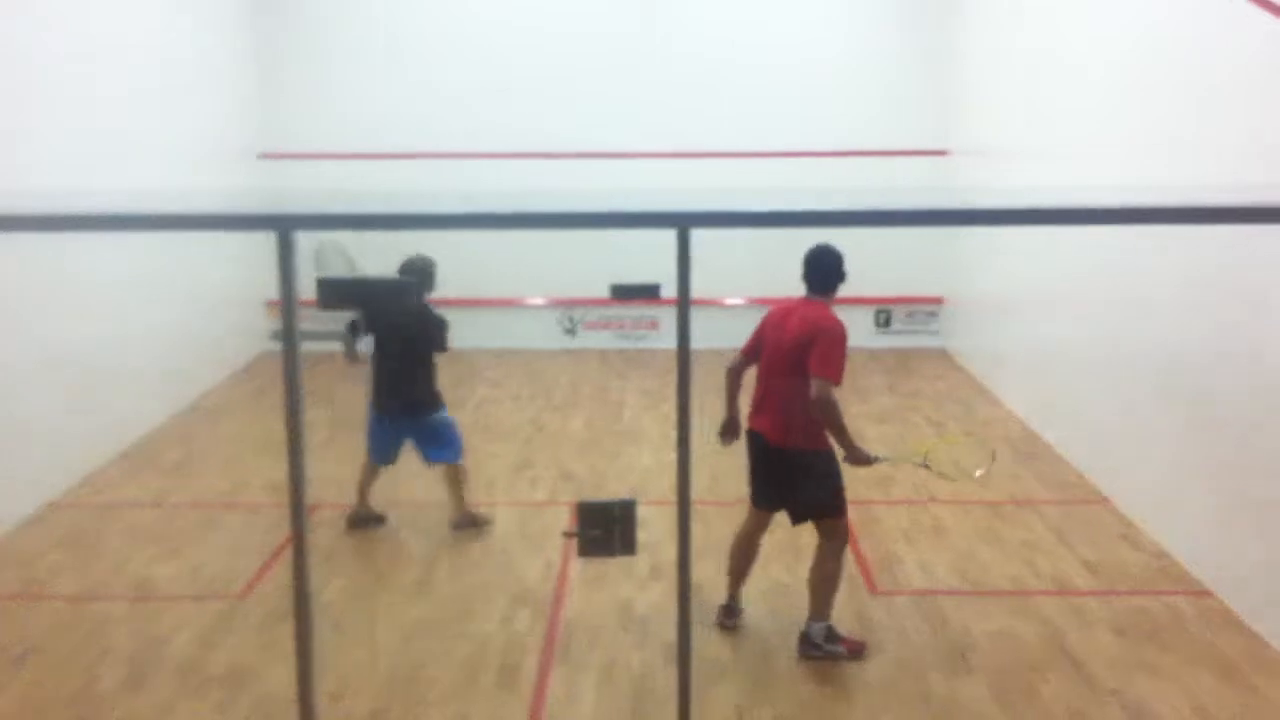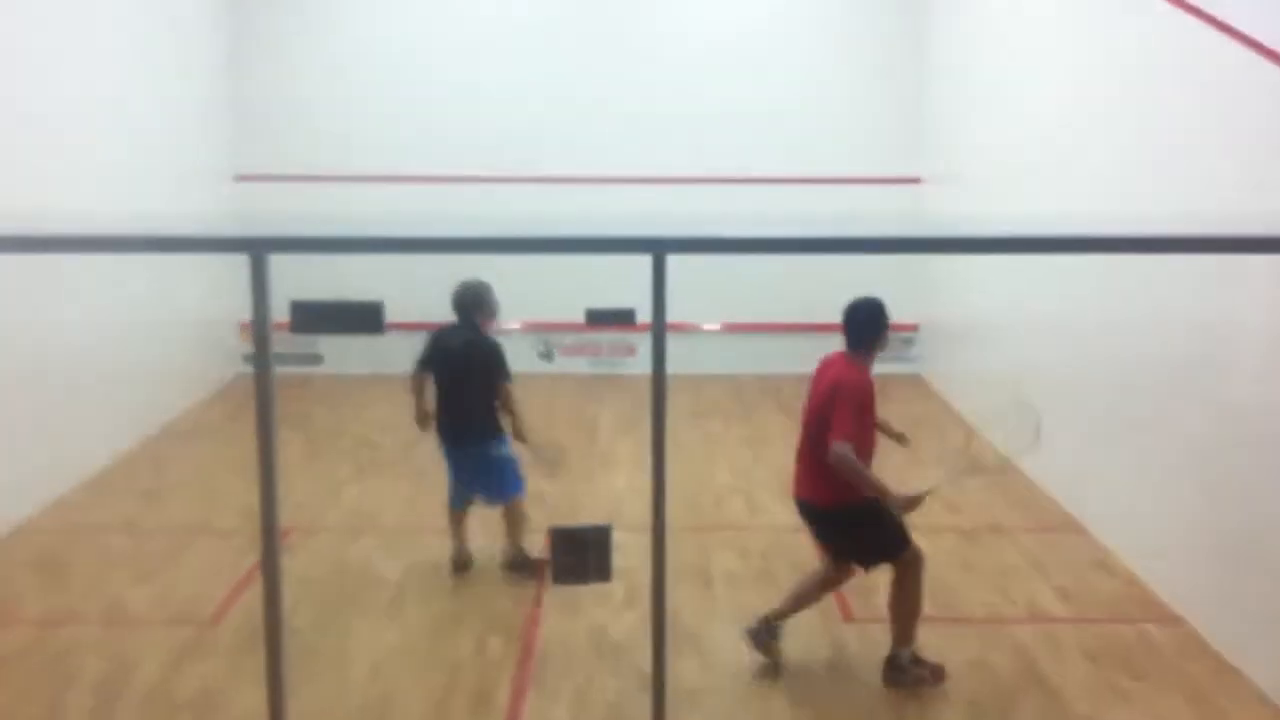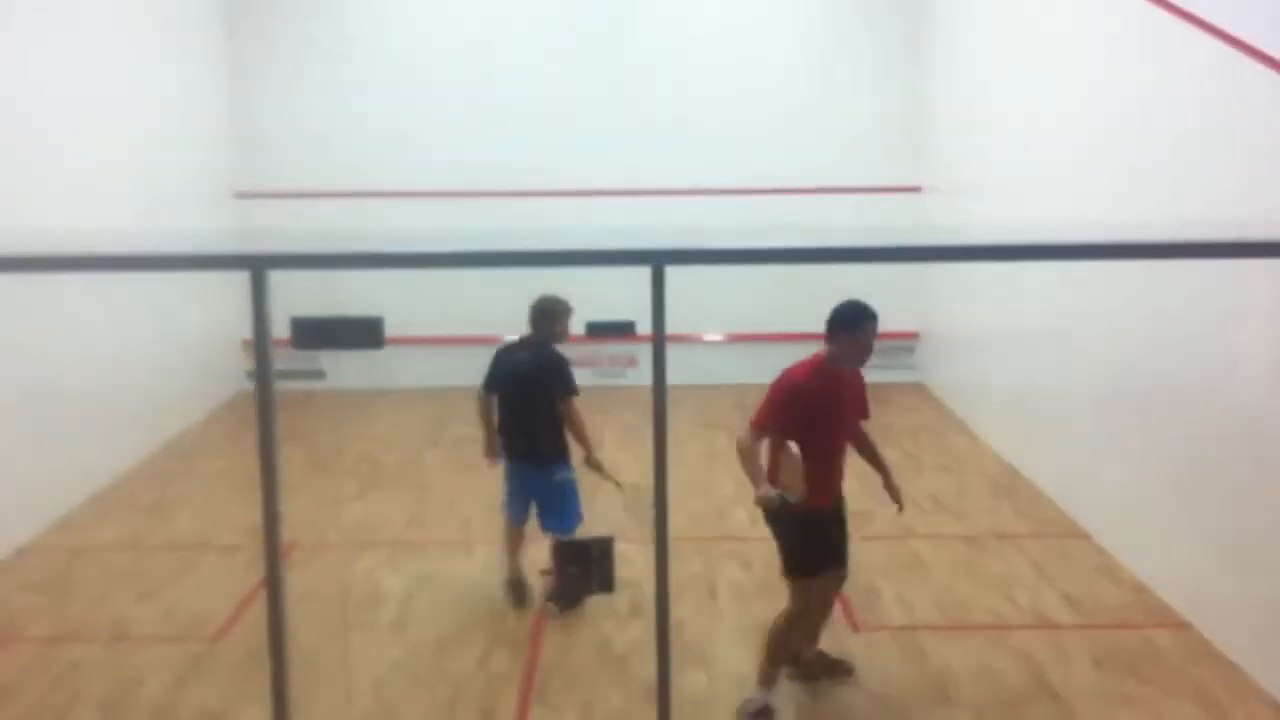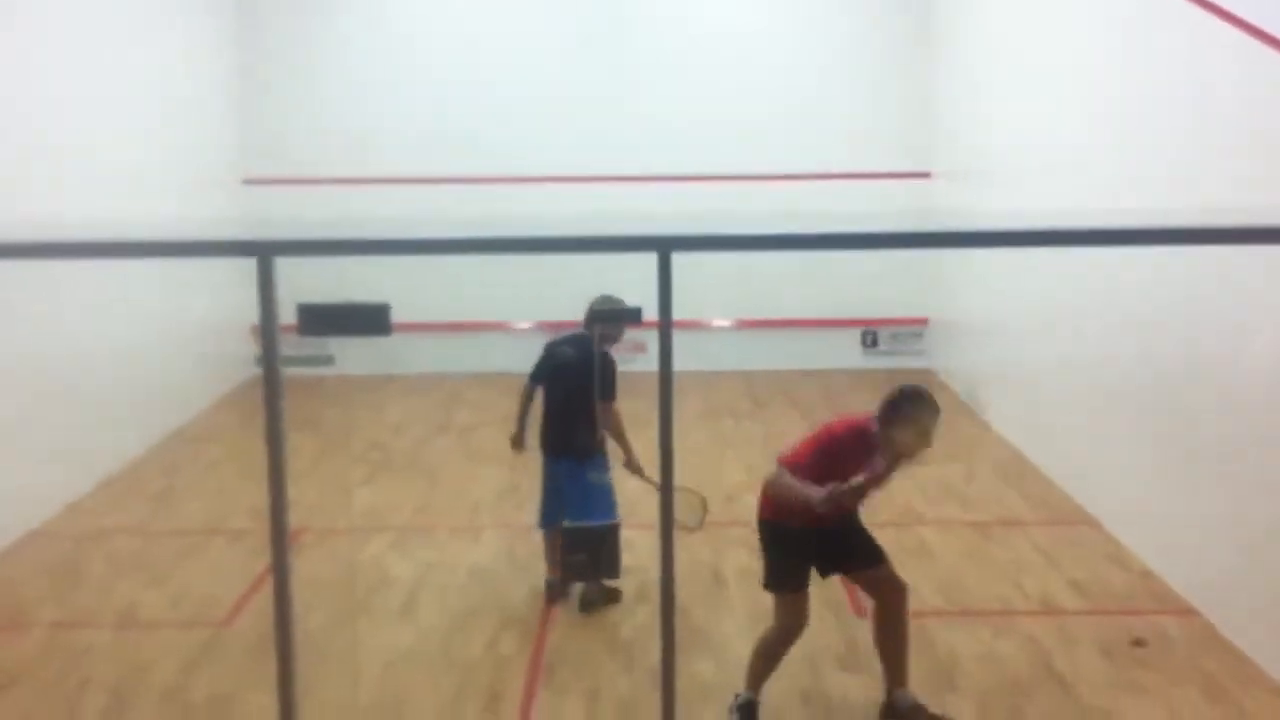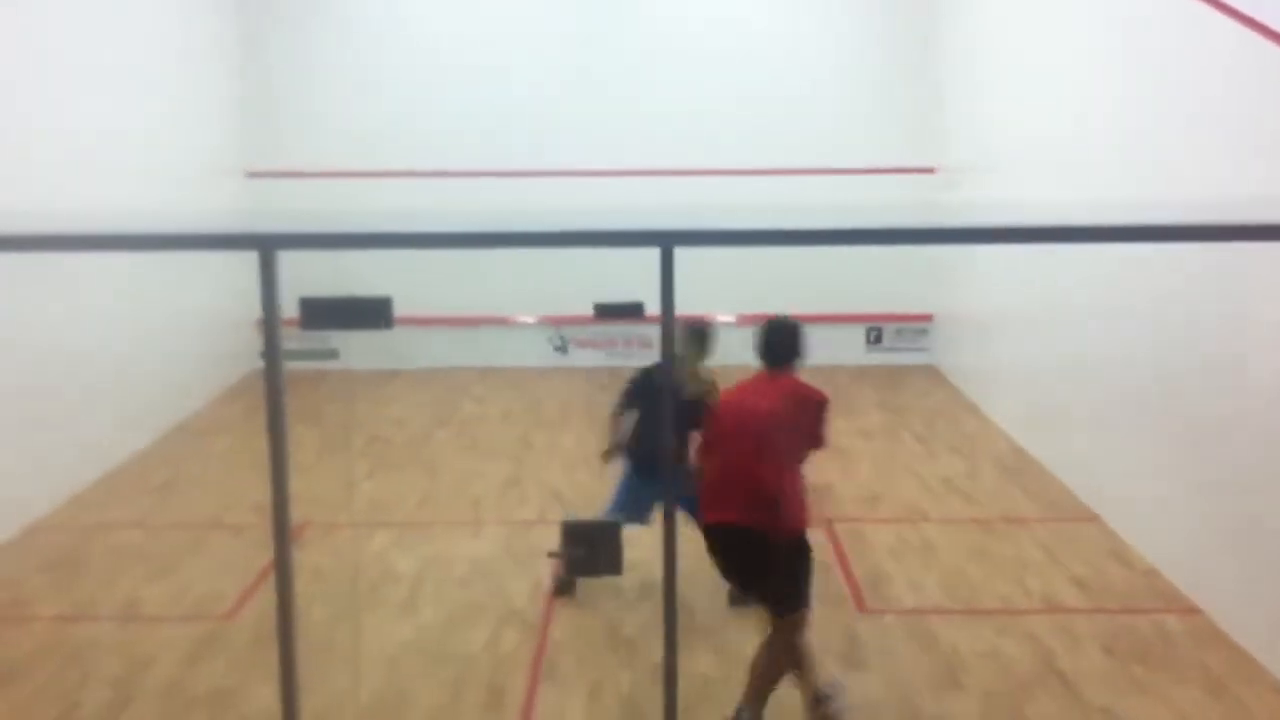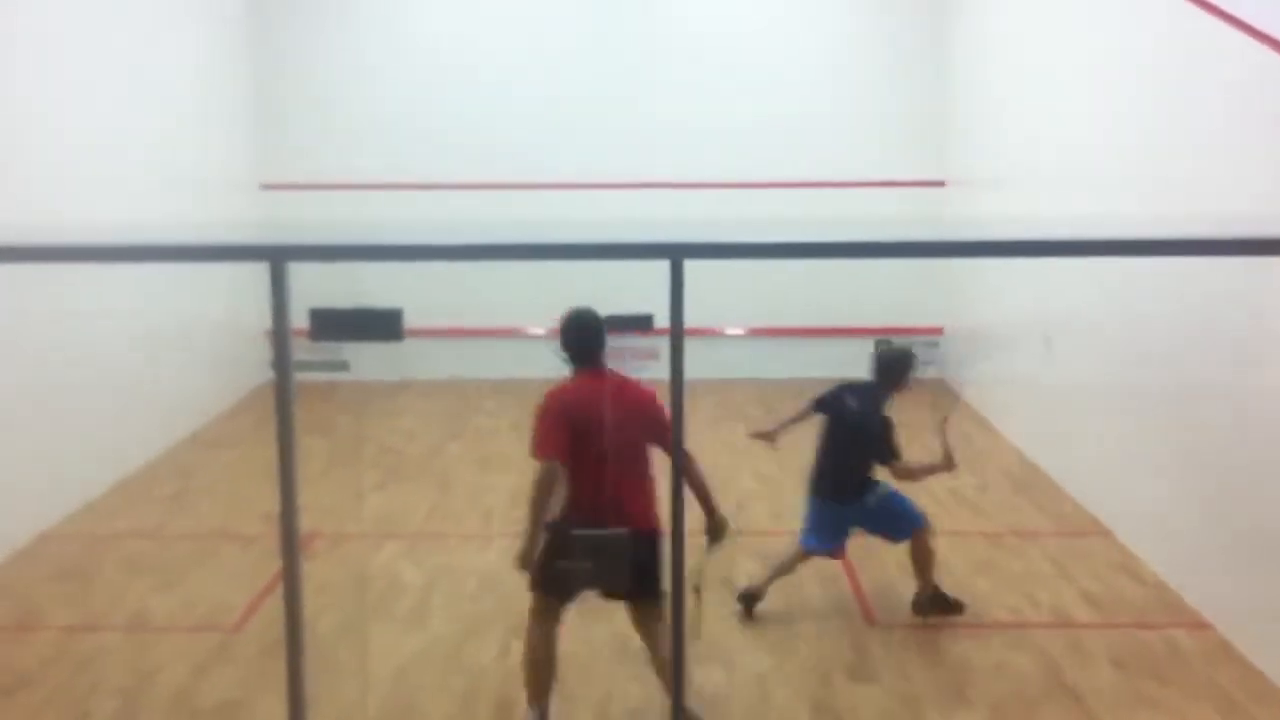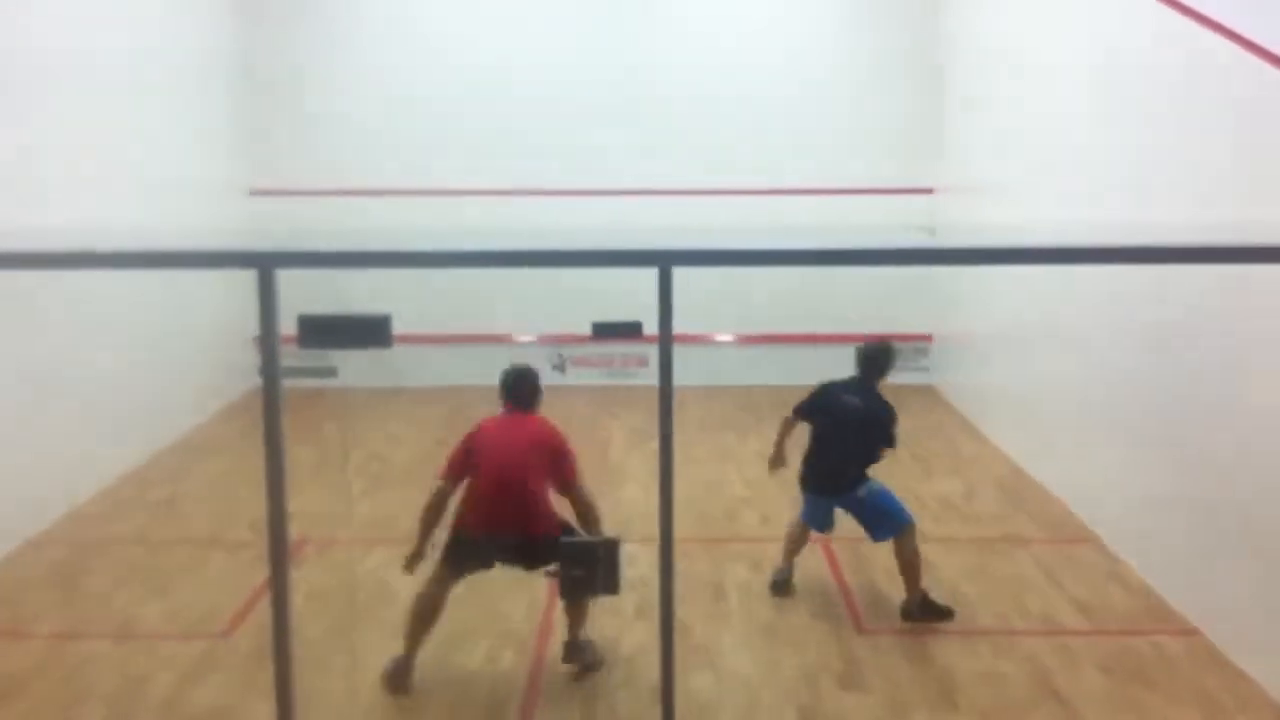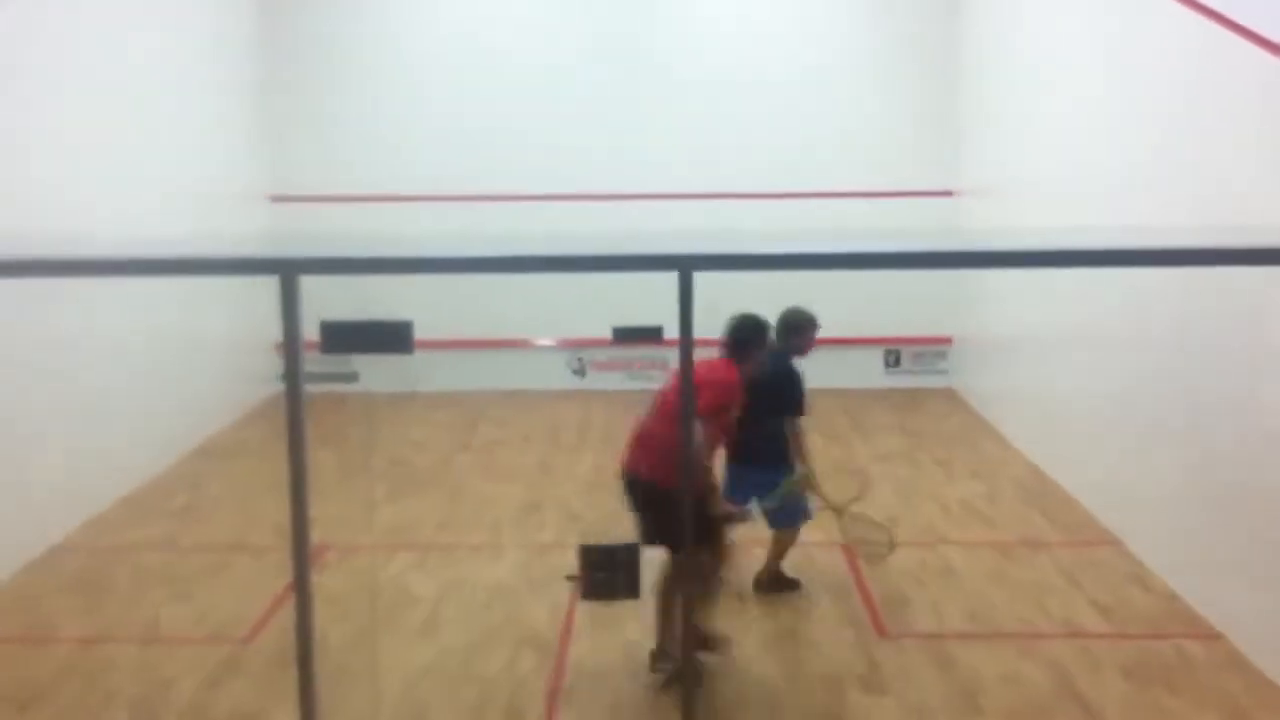
dt=0.5s
person 1, frame 1
left shoulder: (777, 315)
right shoulder: (830, 328)
left elbow: (736, 369)
right elbow: (820, 397)
left wrist: (732, 416)
right wrist: (849, 448)
left hip: (762, 435)
right hip: (802, 446)
left knee: (756, 519)
right knee: (835, 534)
left ankle: (730, 605)
right ankle: (817, 633)
person 1, frame 2
left shoulder: (832, 364)
right shoulder: (856, 384)
right elbow: (840, 454)
left wrist: (881, 426)
right wrist: (889, 496)
left hip: (811, 492)
right hip: (840, 499)
left knee: (839, 568)
right knee: (909, 563)
left ankle: (768, 625)
right ankle: (902, 661)
person 1, frame 3
left shoulder: (854, 380)
right shoulder: (796, 381)
right elbow: (750, 436)
left wrist: (884, 474)
right wrist: (760, 484)
left hip: (828, 499)
right hip: (791, 504)
left knee: (830, 579)
right knee: (805, 599)
left ankle: (802, 655)
person 1, frame 4
left shoulder: (888, 440)
right shoulder: (840, 440)
right elbow: (778, 480)
right wrist: (814, 496)
left hip: (832, 516)
right hip: (787, 519)
left knee: (893, 591)
right knee: (791, 621)
person 1, frame 5
left shoulder: (729, 399)
right shoulder: (811, 400)
left elbow: (702, 466)
left hip: (720, 520)
right hip: (774, 524)
left knee: (787, 616)
right knee: (789, 624)
person 1, frame 6
left shoulder: (558, 402)
right shoulder: (641, 395)
left elbow: (549, 475)
right elbow: (682, 457)
left wrist: (530, 539)
right wrist: (712, 513)
left hip: (581, 525)
right hip: (639, 525)
left knee: (543, 619)
right knee: (654, 626)
person 1, frame 7
left shoulder: (481, 431)
right shoulder: (551, 437)
left elbow: (442, 491)
right elbow: (580, 500)
left wrist: (420, 544)
left hip: (478, 524)
right hip: (533, 527)
left knee: (440, 581)
left ankle: (405, 662)
right ankle: (578, 644)
person 1, frame 8
left shoulder: (701, 371)
right shoulder: (730, 385)
left elbow: (655, 421)
right elbow: (696, 438)
right wrist: (713, 497)
left hip: (640, 473)
right hip: (666, 479)
left knee: (685, 556)
right knee: (715, 551)
left ankle: (668, 648)
right ankle: (690, 632)
person 2, frame 1
left shoulder: (381, 311)
right shoulder: (434, 322)
left elbow: (354, 331)
left hip: (385, 402)
right hip: (423, 403)
left knee: (376, 456)
right knee: (450, 454)
left ankle: (360, 510)
right ankle: (462, 513)
person 2, frame 2
left shoulder: (440, 338)
right shoulder: (488, 347)
left elbow: (418, 376)
right elbow: (503, 393)
left wrist: (422, 408)
right wrist: (517, 422)
left hip: (451, 432)
right hip: (484, 432)
left knee: (460, 491)
right knee: (512, 492)
left ankle: (460, 552)
right ankle: (516, 554)
person 2, frame 3
left shoulder: (504, 354)
right shoulder: (554, 361)
left elbow: (484, 399)
right elbow: (568, 411)
left wrist: (490, 438)
right wrist: (589, 451)
left hip: (514, 451)
right hip: (547, 456)
left knee: (515, 514)
right knee: (561, 523)
left ankle: (514, 576)
right ankle: (559, 584)
person 2, frame 4
left shoulder: (555, 347)
right shoulder: (601, 360)
left elbow: (528, 389)
right elbow: (607, 413)
left wrist: (520, 428)
right wrist: (628, 453)
left hip: (553, 447)
right hip: (584, 452)
left knee: (553, 517)
right knee: (597, 521)
left ankle: (555, 578)
right ankle: (593, 588)
person 2, frame 5
left shoulder: (648, 376)
right shoulder: (705, 388)
left elbow: (619, 414)
right elbow: (698, 433)
left wrist: (614, 443)
left hip: (641, 467)
right hip: (675, 471)
left knee: (614, 521)
person 2, frame 6
left shoulder: (848, 392)
right shoulder: (878, 423)
left elbow: (811, 409)
right elbow: (901, 471)
left wrist: (777, 431)
right wrist: (940, 465)
left hip: (824, 488)
right hip: (855, 492)
left knee: (808, 547)
right knee: (918, 528)
left ankle: (757, 589)
right ankle: (927, 597)
person 2, frame 7
left shoulder: (828, 391)
right shoulder: (882, 411)
left elbow: (790, 421)
right elbow: (878, 454)
left wrist: (777, 450)
left hip: (813, 479)
right hip: (851, 484)
left knee: (806, 520)
right knee: (903, 530)
left ankle: (782, 575)
right ankle: (915, 602)
person 2, frame 8
right shoulder: (789, 375)
right elbow: (791, 427)
left wrist: (731, 434)
right wrist: (805, 467)
left hip: (740, 452)
right hip: (770, 457)
right knee: (792, 517)
right ankle: (770, 574)
